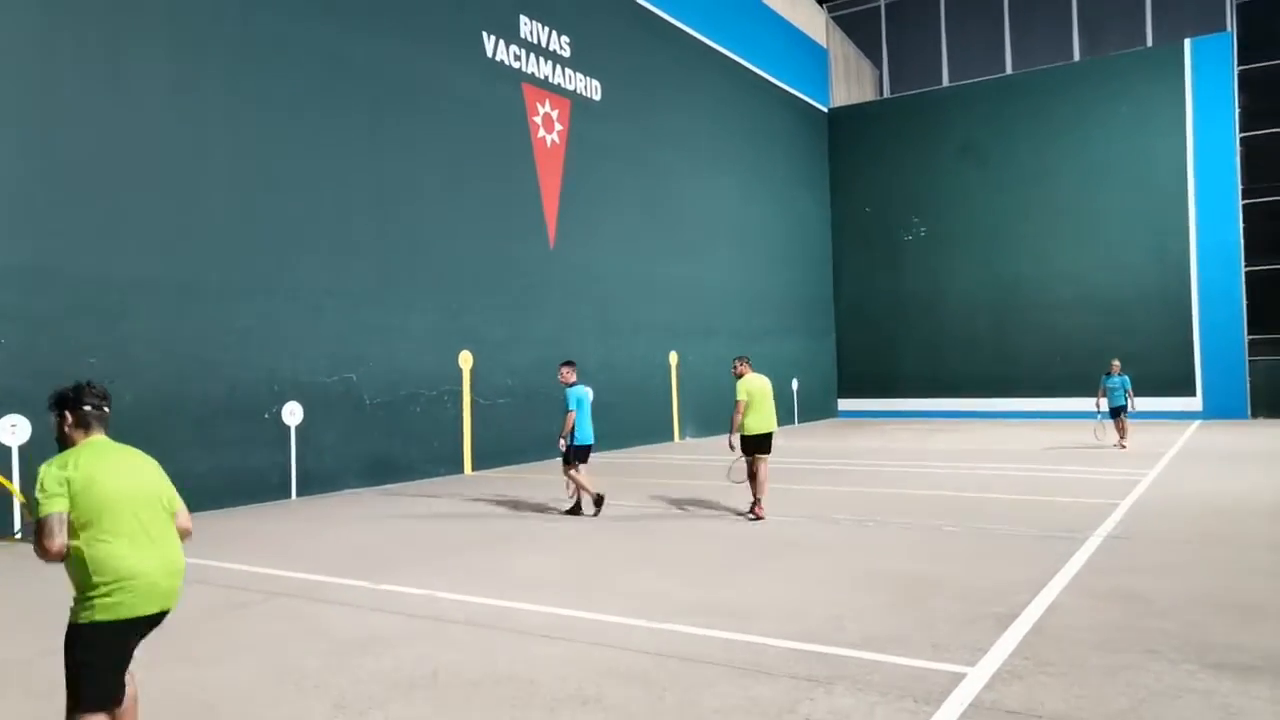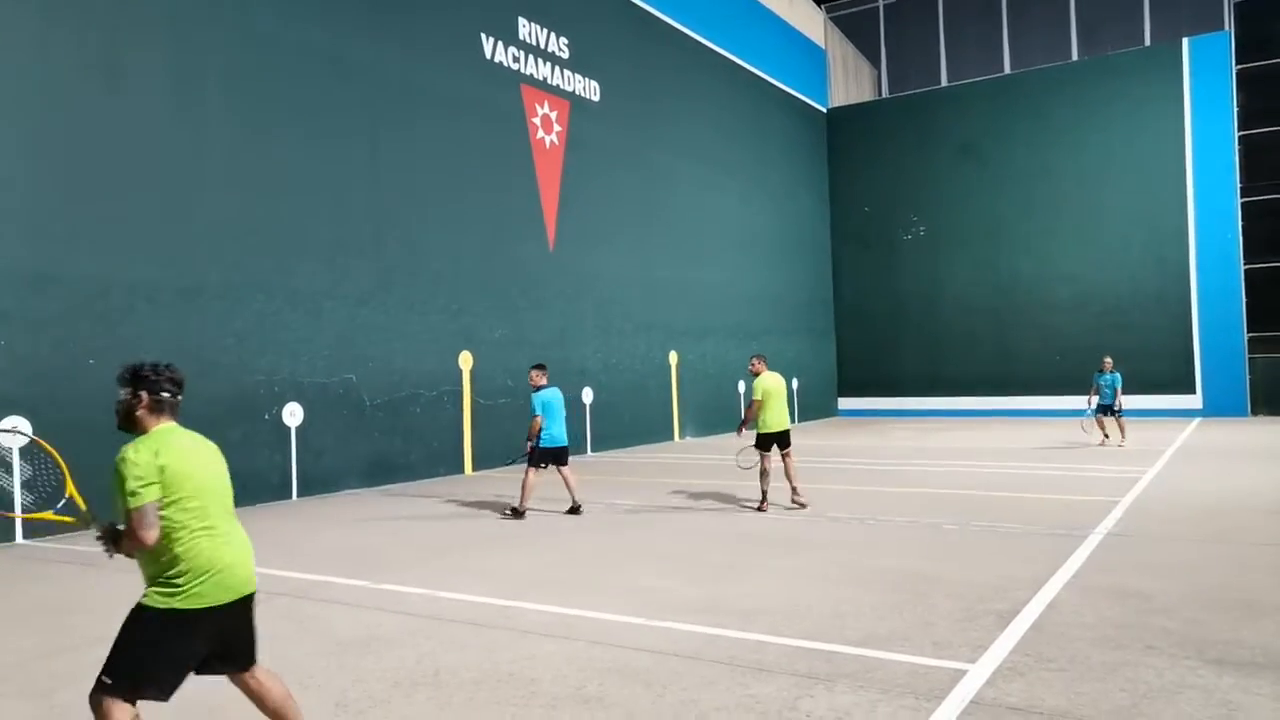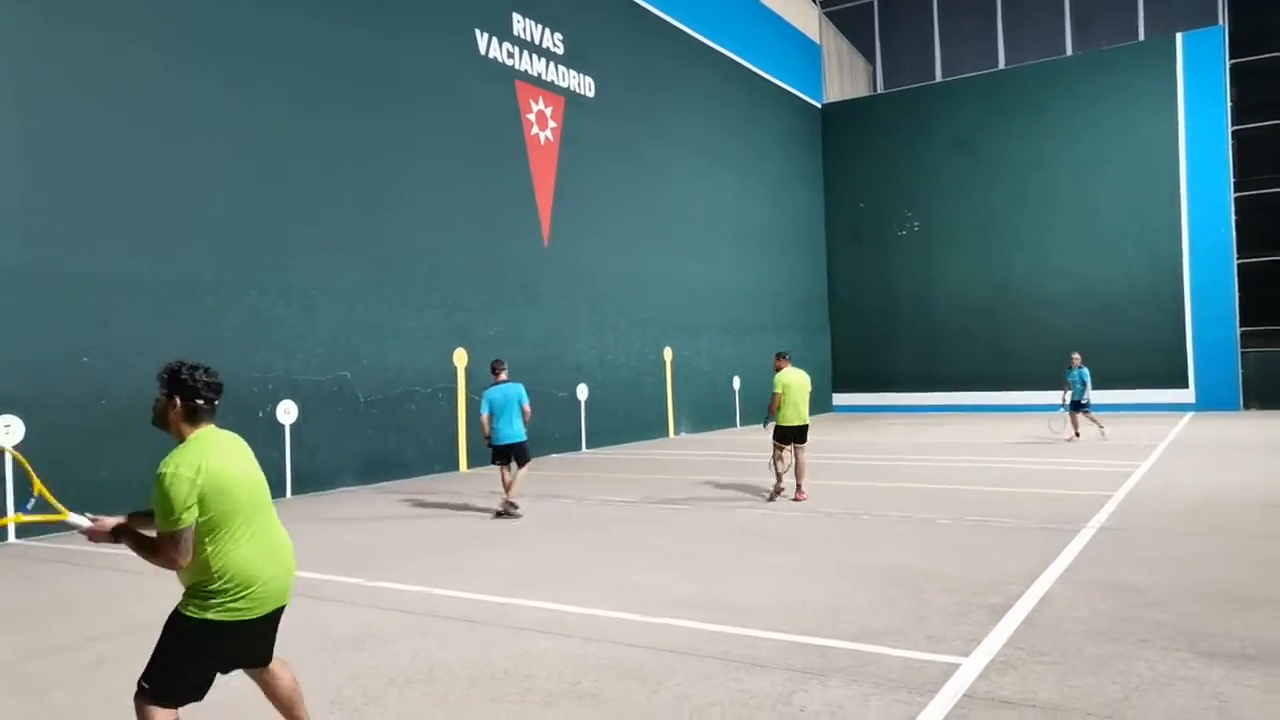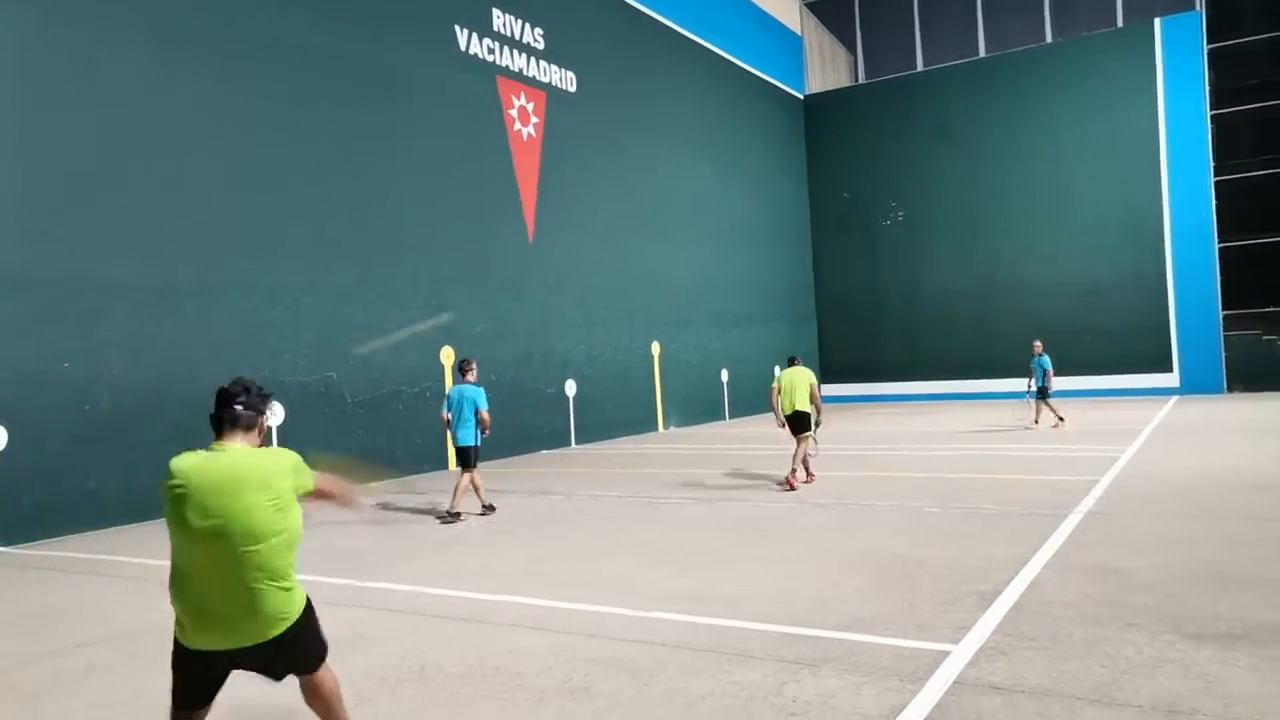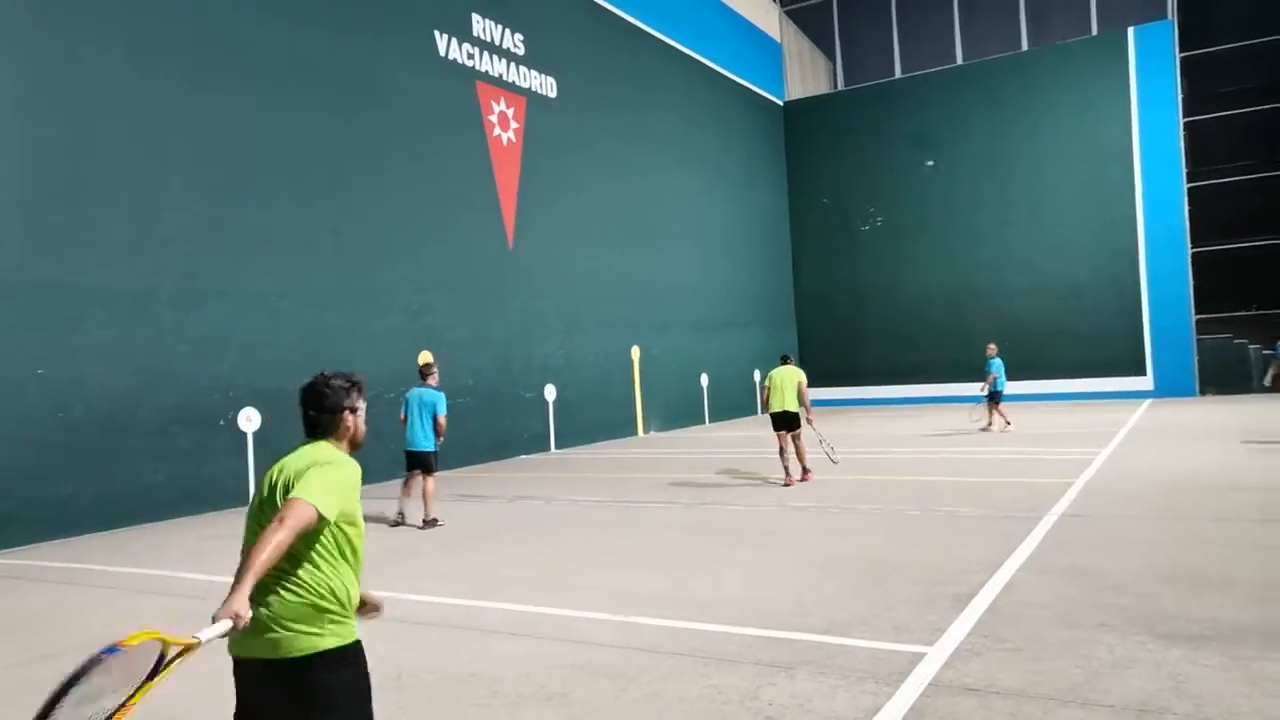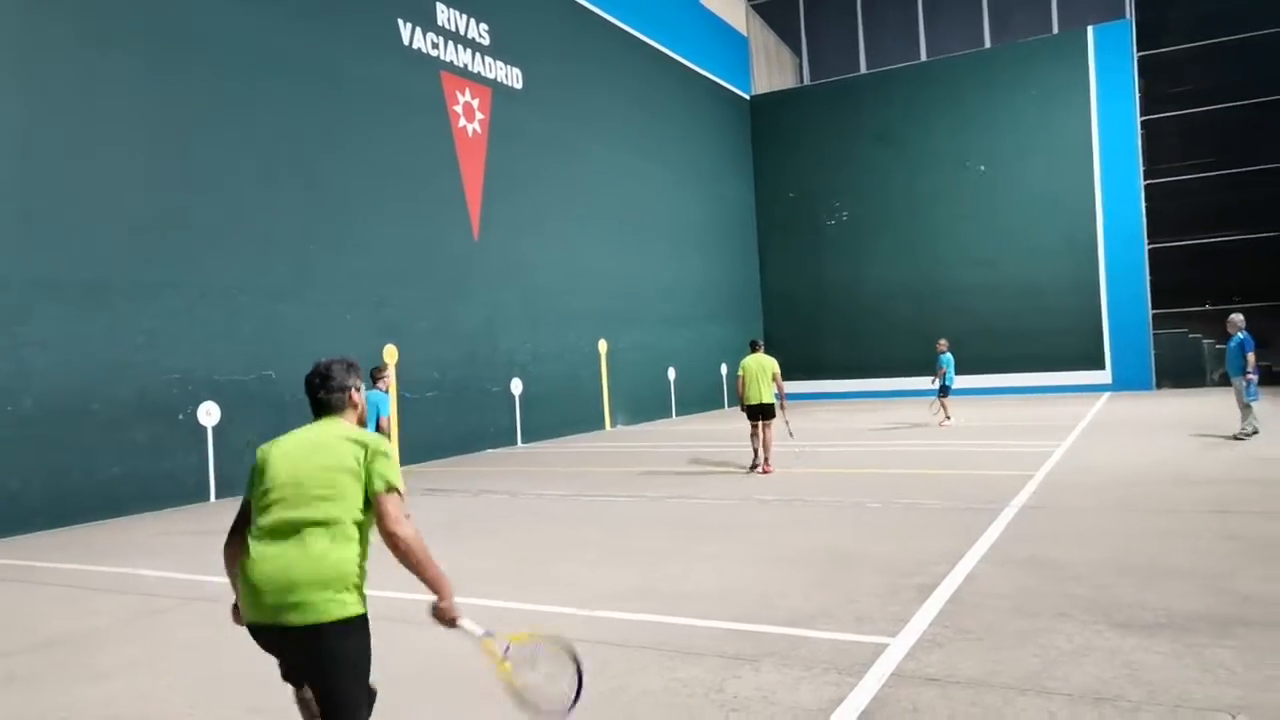
dt=0.4s
person 1, frame 1
left shoulder: (57, 470)
right shoulder: (145, 461)
left elbow: (52, 545)
right elbow: (184, 526)
left wrist: (54, 547)
left hip: (109, 600)
right hip: (162, 590)
right knee: (111, 675)
person 1, frame 2
left shoulder: (137, 455)
right shoulder: (204, 446)
left elbow: (145, 536)
left wrist: (115, 539)
right wrist: (129, 541)
left hip: (187, 593)
right hip: (236, 580)
right knee: (244, 670)
person 1, frame 3
left shoulder: (177, 468)
right shoulder: (232, 443)
left elbow: (176, 556)
left wrist: (122, 534)
right wrist: (126, 522)
left hip: (227, 601)
right hip: (272, 585)
right knee: (260, 663)
person 1, frame 4
left shoulder: (178, 474)
right shoulder: (283, 463)
right elbow: (321, 486)
right wrist: (342, 490)
left hip: (199, 629)
right hip: (277, 615)
right knee: (314, 669)
person 1, frame 5
left shoulder: (282, 469)
right shoulder: (338, 468)
right elbow: (284, 527)
left wrist: (350, 596)
right wrist: (241, 593)
left hip: (255, 640)
right hip: (317, 642)
person 1, frame 6
left shoulder: (269, 453)
right shoulder: (372, 447)
left elbow: (235, 543)
right elbow: (396, 528)
left wrist: (243, 597)
right wrist: (443, 591)
left hip: (263, 608)
right hip: (329, 608)
left knee: (310, 682)
